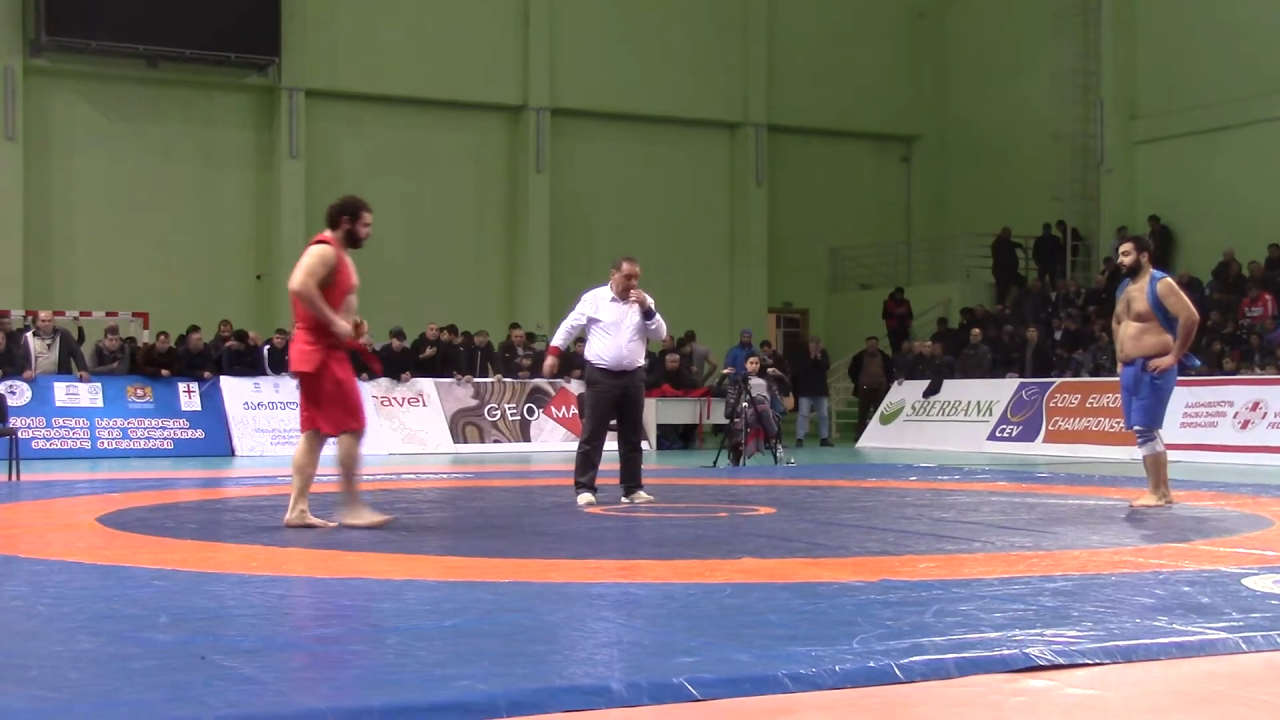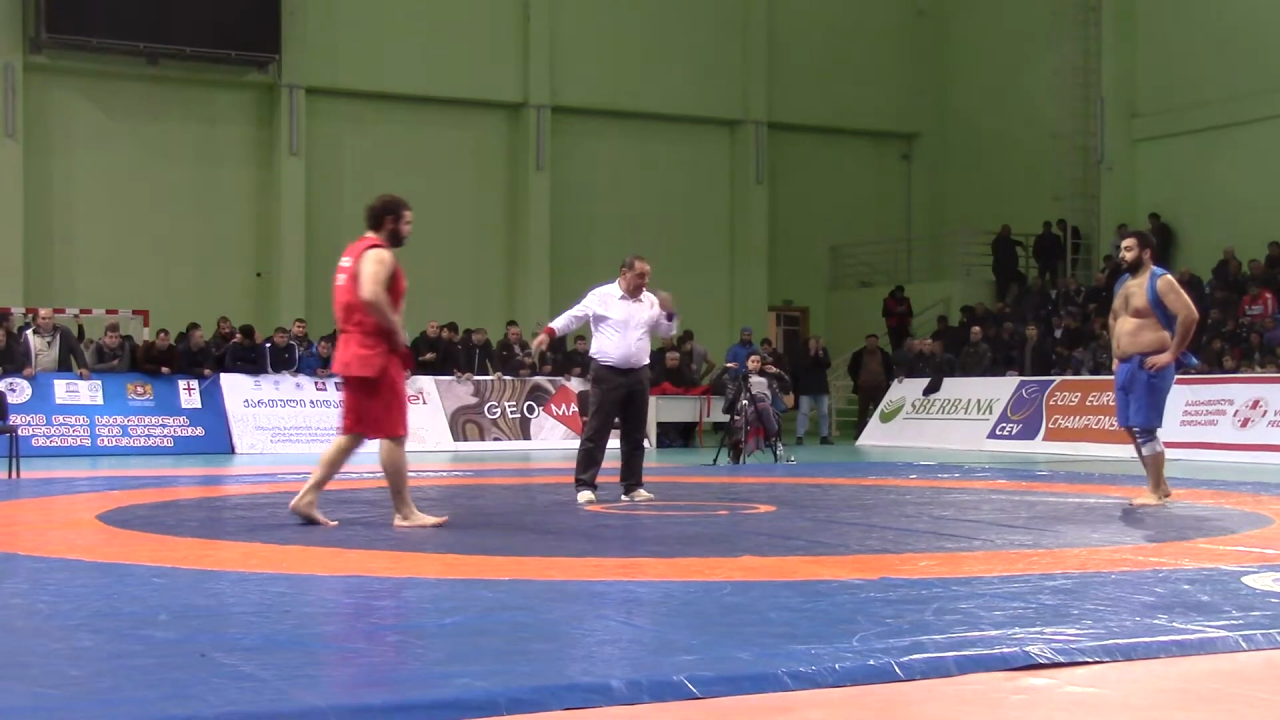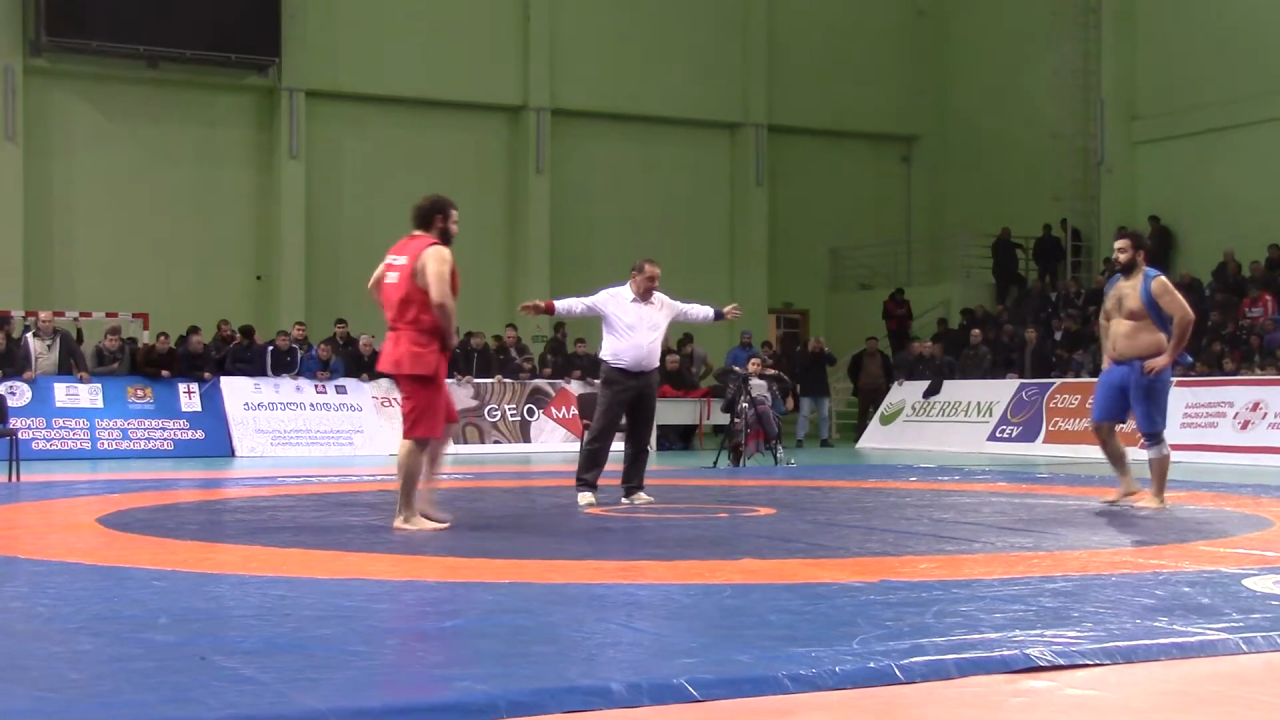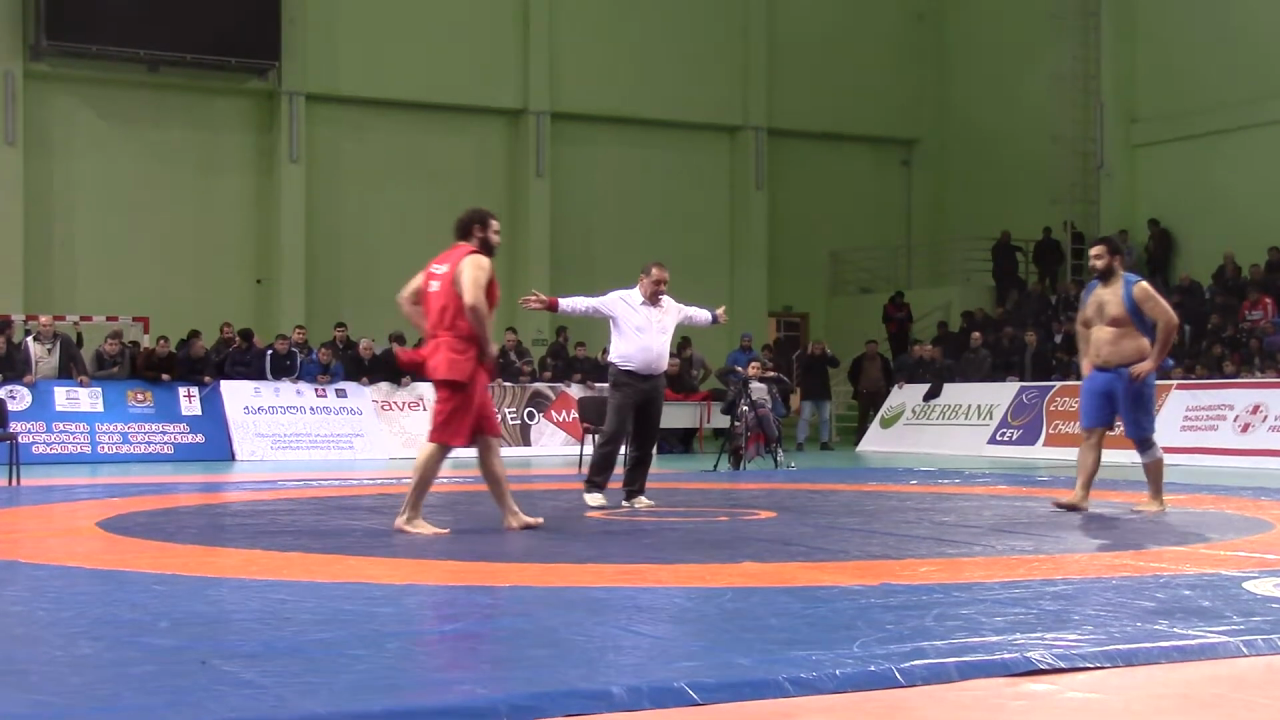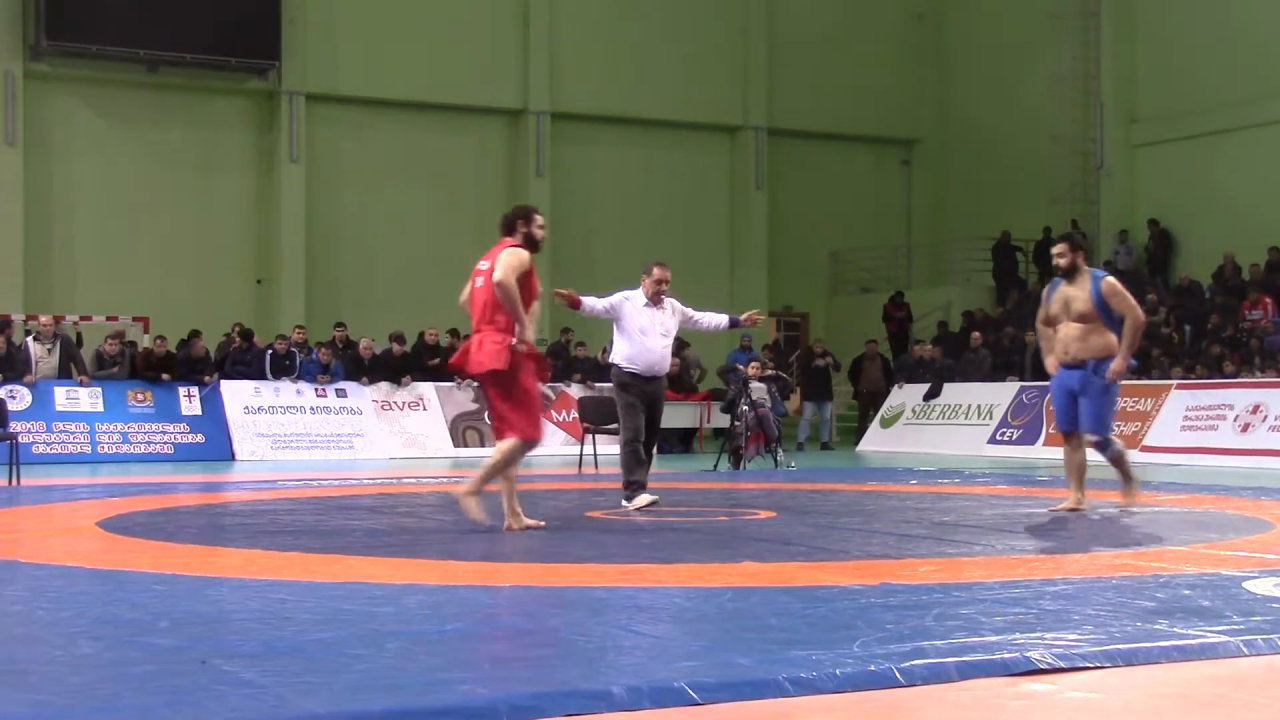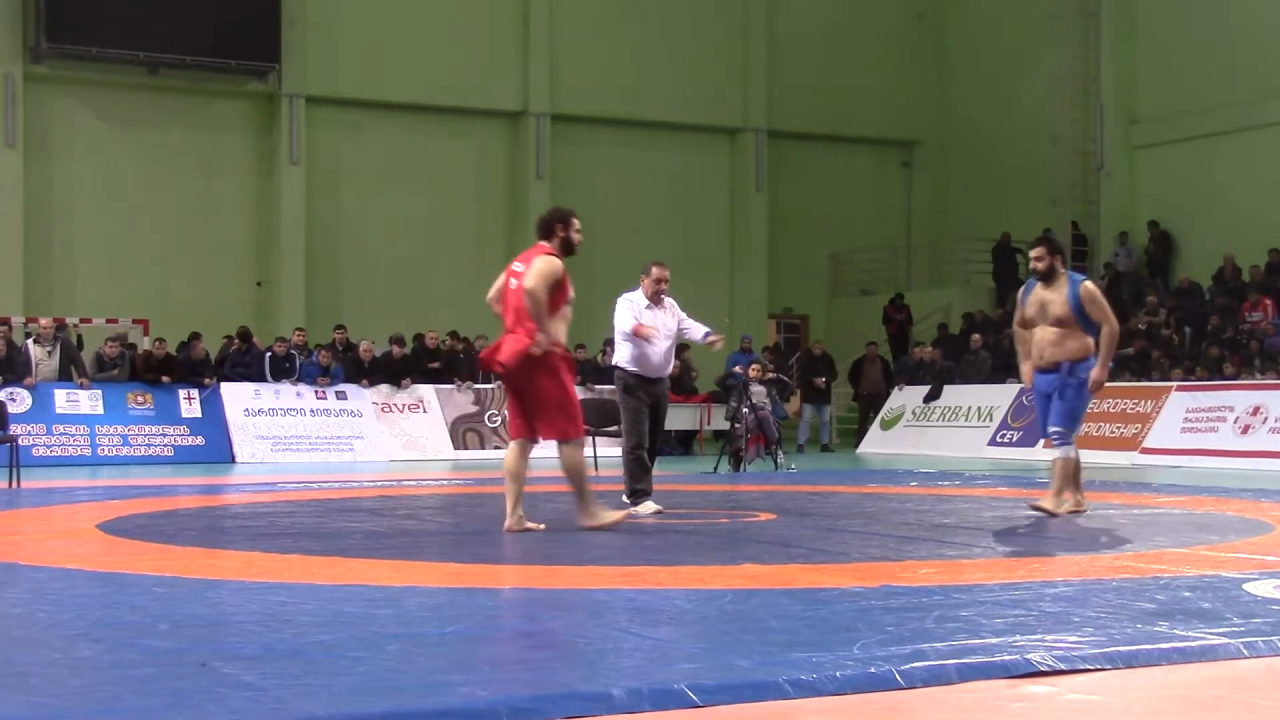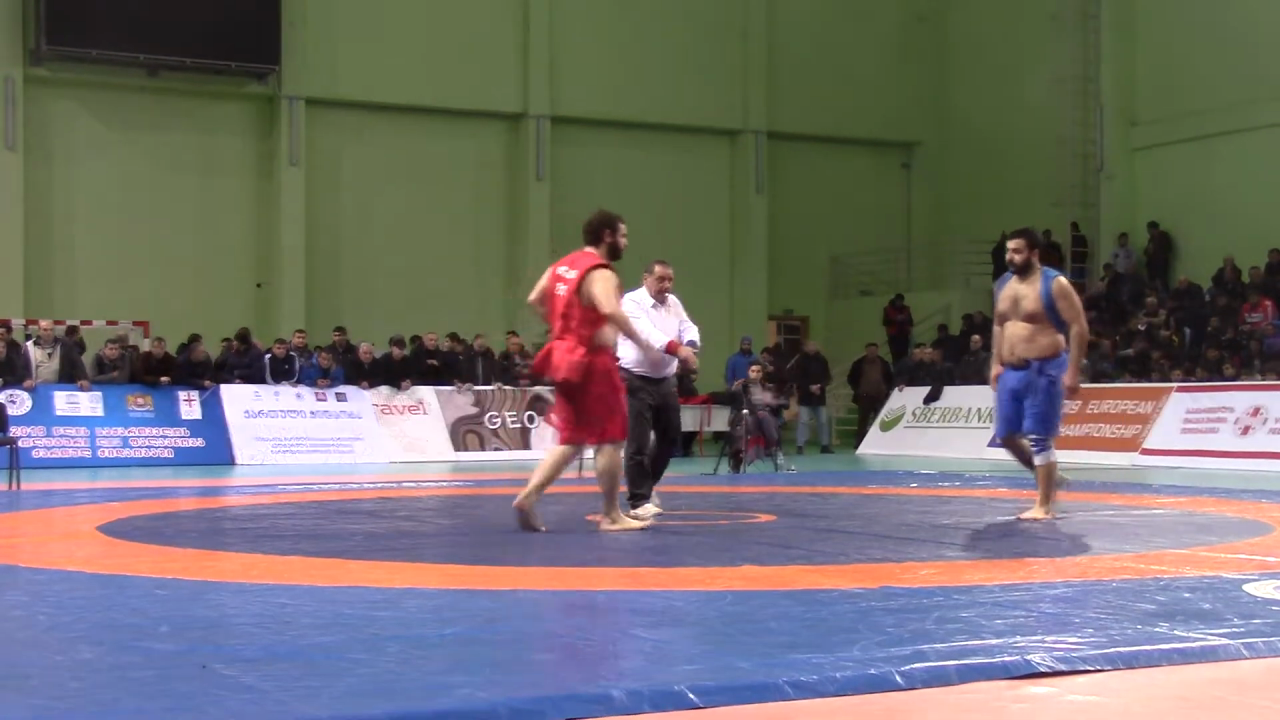
dt=0.3s
person 1, frame 1
left shoulder: (339, 253)
right shoulder: (324, 250)
right elbow: (298, 287)
left wrist: (349, 323)
right wrist: (335, 323)
left hip: (328, 351)
right hip: (321, 352)
left knee: (314, 433)
right knee: (351, 427)
left ankle: (298, 509)
right ankle: (352, 507)
person 1, frame 2
left shoulder: (354, 251)
right shoulder: (379, 254)
right elbow: (372, 297)
right wrist: (397, 331)
left hip: (353, 350)
right hip: (374, 353)
left knee: (354, 434)
right knee: (393, 434)
left ankle: (307, 497)
right ankle: (403, 512)
person 1, frame 3
left shoulder: (397, 250)
right shoulder: (436, 252)
left elbow: (374, 287)
right elbow: (440, 300)
right wrist: (450, 335)
left hip: (400, 346)
right hip: (421, 351)
left knee: (444, 424)
right knee: (419, 435)
left ankle: (423, 501)
right ankle: (407, 515)
person 1, frame 4
left shoulder: (440, 262)
right shoulder: (476, 260)
left elbow: (406, 298)
right elbow: (473, 303)
left wrist: (430, 333)
right wrist: (488, 343)
left hip: (445, 354)
right hip: (462, 359)
left knee: (489, 437)
right knee: (444, 439)
left ankle: (511, 513)
right ankle: (409, 515)
person 1, frame 5
left shoulder: (490, 257)
right shoulder: (518, 254)
left elbow: (466, 300)
right elbow: (502, 281)
right wrist: (522, 325)
left hip: (488, 351)
right hip: (507, 354)
left knee: (510, 434)
right knee: (525, 435)
left ankle: (514, 514)
right ankle: (471, 489)
person 1, frame 6
left shoulder: (521, 260)
right shoulder: (549, 262)
left elbow: (493, 299)
right elbow: (530, 288)
right wrist: (545, 332)
left hip: (517, 357)
right hip: (540, 359)
left knee: (521, 438)
right knee: (571, 437)
left ankle: (513, 515)
right ankle: (589, 512)
person 1, frame 7
left shoulder: (563, 265)
right shoulder: (600, 273)
left elbow: (535, 300)
right elbow: (611, 312)
right wrist: (645, 346)
left hip: (566, 361)
right hip: (591, 363)
left knee: (570, 441)
right knee: (610, 440)
left ankle: (529, 497)
right ankle: (612, 516)
person 2, frame 1
left shoulder: (1161, 284)
right shoulder: (1124, 287)
left elbow: (1190, 317)
left wrist: (1174, 355)
right wrist: (1120, 358)
left hip: (1153, 369)
right hip: (1129, 369)
left knee: (1144, 430)
right knee: (1147, 432)
left ankle: (1155, 492)
right ankle: (1163, 490)
person 2, frame 2
left shoulder: (1161, 281)
right shoulder: (1122, 283)
left elbow: (1189, 315)
left wrist: (1172, 354)
right wrist: (1115, 355)
left hip: (1149, 367)
right hip: (1124, 367)
left knee: (1145, 430)
right knee: (1132, 429)
left ankle: (1155, 492)
right ankle: (1160, 484)
person 2, frame 3
left shoulder: (1155, 282)
right shoulder: (1113, 284)
left elbow: (1185, 316)
right elbow: (1104, 320)
left wrist: (1169, 356)
right wrist: (1107, 354)
left hip: (1146, 369)
right hip: (1115, 368)
left knee: (1151, 433)
right knee: (1101, 426)
left ankle: (1157, 496)
right ankle: (1126, 481)
person 2, frame 4
left shoulder: (1136, 289)
right shoulder: (1090, 291)
left elbow: (1169, 320)
right elbow: (1082, 327)
left wrist: (1154, 361)
right wrist: (1085, 359)
left hip: (1129, 375)
right hip: (1097, 376)
left knee: (1141, 438)
right knee: (1090, 434)
left ankle: (1156, 498)
right ankle: (1080, 495)
person 2, frame 5
left shoulder: (1103, 284)
right shoulder: (1052, 289)
left elbow: (1135, 317)
right elbow: (1043, 325)
left wrist: (1122, 358)
right wrist: (1049, 356)
left hip: (1097, 372)
right hip: (1064, 373)
left knee: (1096, 436)
right knee: (1070, 436)
left ankle: (1129, 481)
right ankle: (1076, 497)
person 2, frame 6
left shoulder: (1081, 288)
right shoulder: (1027, 291)
left elbow: (1109, 326)
right elbow: (1019, 329)
left wrist: (1101, 367)
right wrist: (1025, 363)
left hip: (1073, 373)
right hip: (1041, 376)
left knee: (1060, 435)
right knee: (1060, 440)
left ankle: (1054, 499)
right ankle: (1077, 498)
person 2, frame 7
left shoulder: (1055, 284)
right shoulder: (1003, 284)
left elbow: (1079, 327)
left wrist: (1073, 370)
right wrist: (996, 363)
left hip: (1043, 372)
right hip: (1011, 373)
left knee: (1038, 439)
right knee: (1007, 436)
left ankle: (1043, 505)
right ankle: (1051, 479)
person 3, frame 1
left shoulder: (644, 300)
right shoulder: (593, 298)
left elbow: (659, 334)
right elbow: (569, 326)
left wrist: (647, 309)
right wrist: (553, 353)
left hip: (633, 377)
right hip: (600, 376)
left knee: (632, 436)
right knee: (592, 435)
left ankle: (632, 488)
right ankle: (585, 488)
person 3, frame 2
left shoulder: (650, 301)
right shoulder: (600, 296)
left elbow: (666, 331)
right elbow: (573, 316)
left wrist: (668, 313)
right wrist: (547, 333)
left hip: (638, 375)
right hip: (606, 374)
left knee: (635, 435)
right knee: (596, 432)
left ankle: (633, 485)
right ankle: (585, 485)
person 3, frame 3
left shoulder: (663, 302)
right shoulder: (611, 298)
left elbow: (689, 311)
right elbow: (579, 305)
left wrist: (719, 314)
right wrist: (547, 307)
left hip: (647, 377)
right hip: (617, 376)
left knee: (640, 437)
right knee: (601, 432)
left ankle: (633, 489)
right ankle: (586, 486)
person 3, frame 4
left shoulder: (670, 306)
right shoulder: (619, 300)
left elbow: (691, 314)
right elbow: (584, 305)
left wrist: (714, 316)
right wrist: (549, 304)
left hip: (655, 381)
right hip: (625, 379)
left knee: (645, 440)
right knee: (613, 434)
left ankle: (634, 493)
right ankle: (594, 488)
person 3, frame 5
left shoulder: (672, 307)
right shoulder: (624, 301)
left elbow: (701, 320)
right elbow: (599, 306)
left wrist: (737, 321)
right wrist: (575, 302)
left hip: (656, 381)
right hip: (629, 379)
left knee: (648, 440)
right knee: (632, 436)
left ankle: (633, 493)
right ankle: (636, 492)
person 3, frame 6
left shoulder: (670, 305)
right shoulder: (627, 302)
left elbow: (688, 326)
right elbow: (623, 324)
left wrist: (708, 337)
right wrist: (640, 329)
left hip: (659, 382)
right hip: (632, 380)
left knee: (654, 440)
right knee: (637, 440)
left ankle: (634, 490)
right ankle: (640, 498)
person 3, frame 7
left shoulder: (673, 303)
right shoulder: (632, 302)
left elbow: (688, 328)
right elbow: (646, 331)
left wrist: (690, 347)
right wrist: (677, 349)
left hip: (665, 381)
right hip: (637, 381)
left knee: (670, 438)
right knee: (638, 444)
left ankle: (645, 486)
right ankle: (639, 500)
